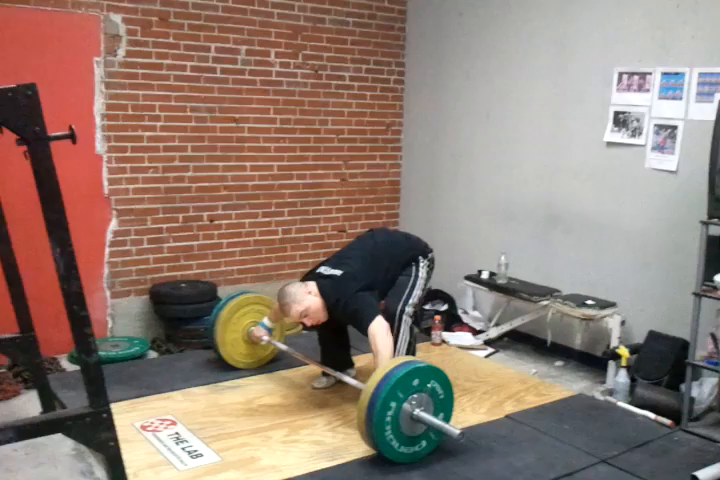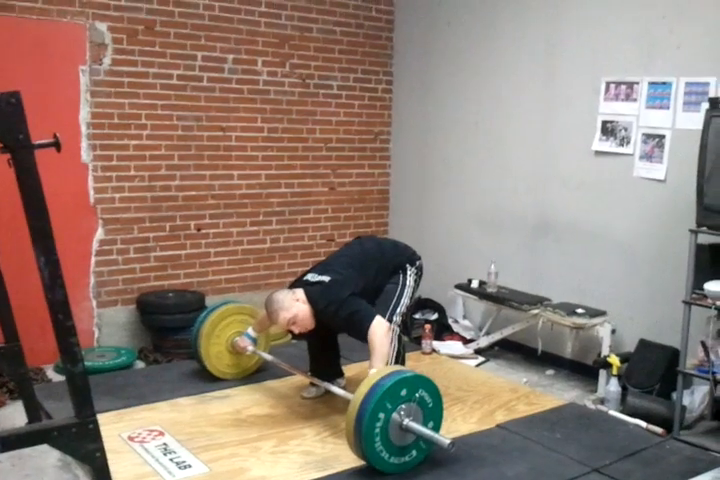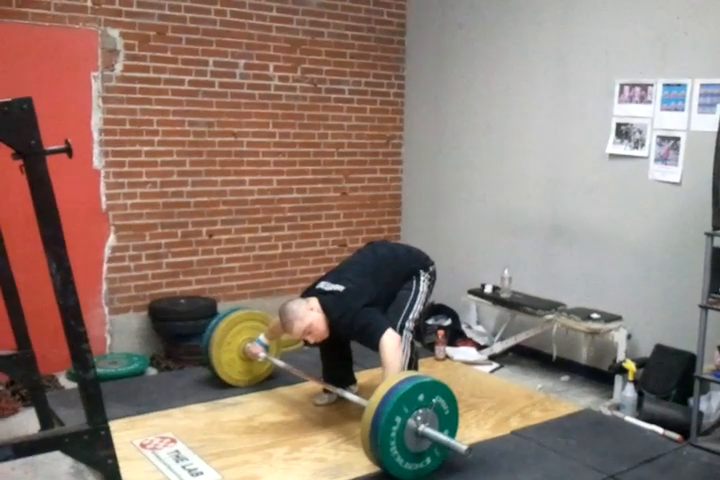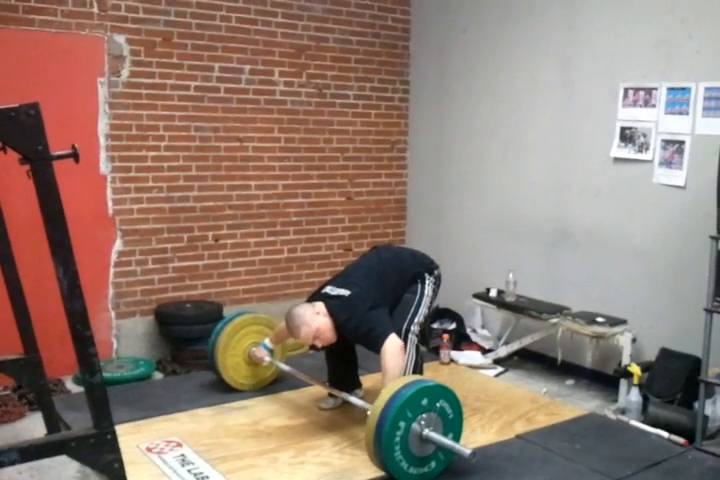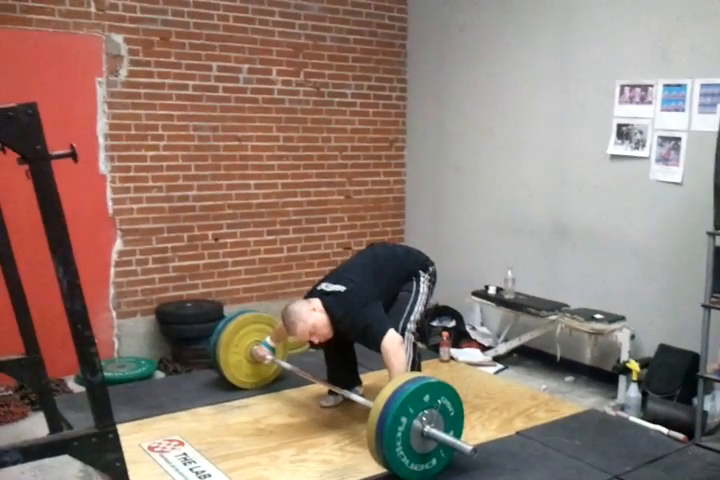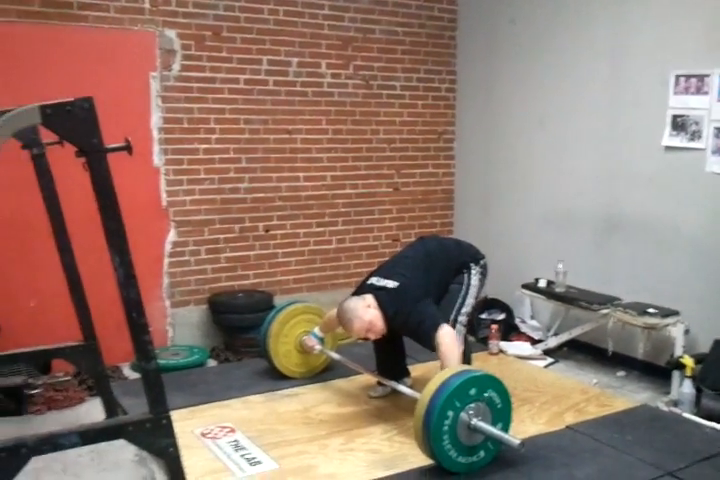
dt=0.5s
person 1, frame 1
left shoulder: (342, 294)
right shoulder: (308, 285)
left elbow: (380, 329)
right elbow: (286, 302)
right wrist: (266, 325)
left hip: (413, 258)
right hip: (377, 248)
left knee: (398, 315)
right knee: (329, 315)
right ankle: (339, 368)
person 1, frame 2
left shoulder: (331, 301)
right shoulder: (295, 293)
left elbow: (381, 327)
right elbow: (273, 312)
right wrist: (250, 335)
left hip: (401, 265)
right hip: (366, 261)
left knee: (389, 321)
right knee: (319, 323)
right ankle: (329, 377)
person 1, frame 3
left shoulder: (346, 310)
right shoulder: (308, 303)
left elbow: (391, 341)
right elbow: (285, 319)
right wrist: (262, 342)
left hip: (414, 270)
right hip: (379, 263)
left knee: (398, 329)
right knee: (332, 329)
right ankle: (341, 384)
person 1, frame 4
left shoulder: (353, 314)
right shoulder: (313, 307)
left elbow: (394, 346)
right elbow: (291, 323)
right wrist: (267, 346)
left hip: (420, 274)
left knee: (403, 333)
right knee: (338, 334)
right ankle: (347, 388)
person 1, frame 5
left shoulder: (350, 310)
right shoulder: (310, 304)
left elbow: (393, 342)
right elbow: (287, 322)
right wrist: (268, 344)
left hip: (415, 272)
right hip: (379, 265)
left knee: (401, 331)
right knee: (335, 332)
right ankle: (347, 386)
person 1, frame 6
left shoulder: (404, 305)
right shoulder: (362, 298)
left elbow: (447, 337)
right elbow: (338, 314)
right wrist: (316, 335)
left hip: (466, 265)
right hip: (429, 257)
left knee: (452, 323)
right knee: (386, 324)
right ankle: (395, 377)
